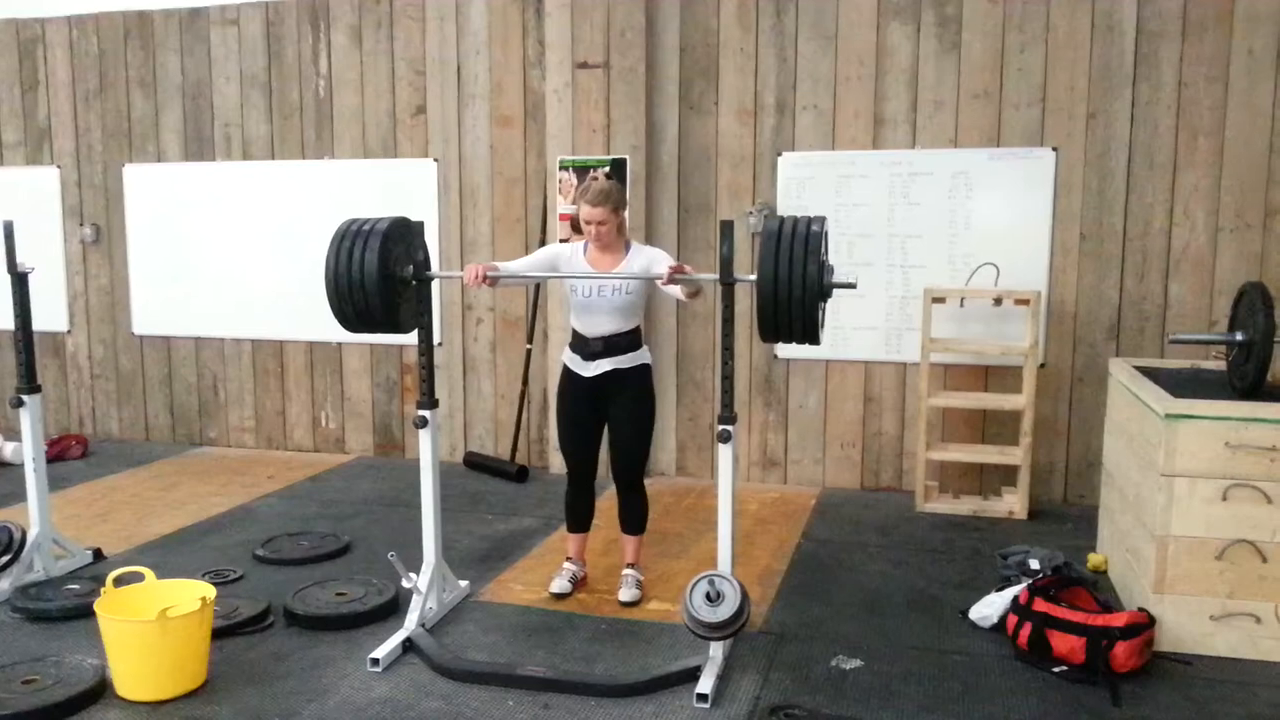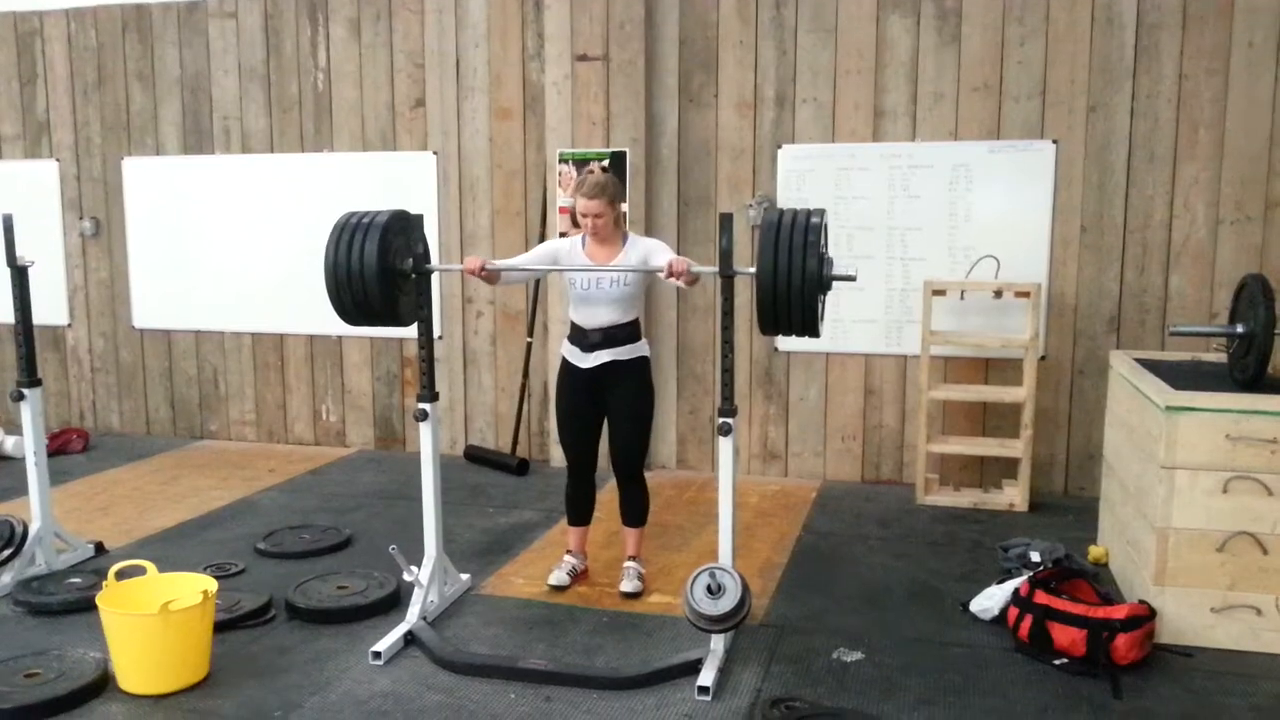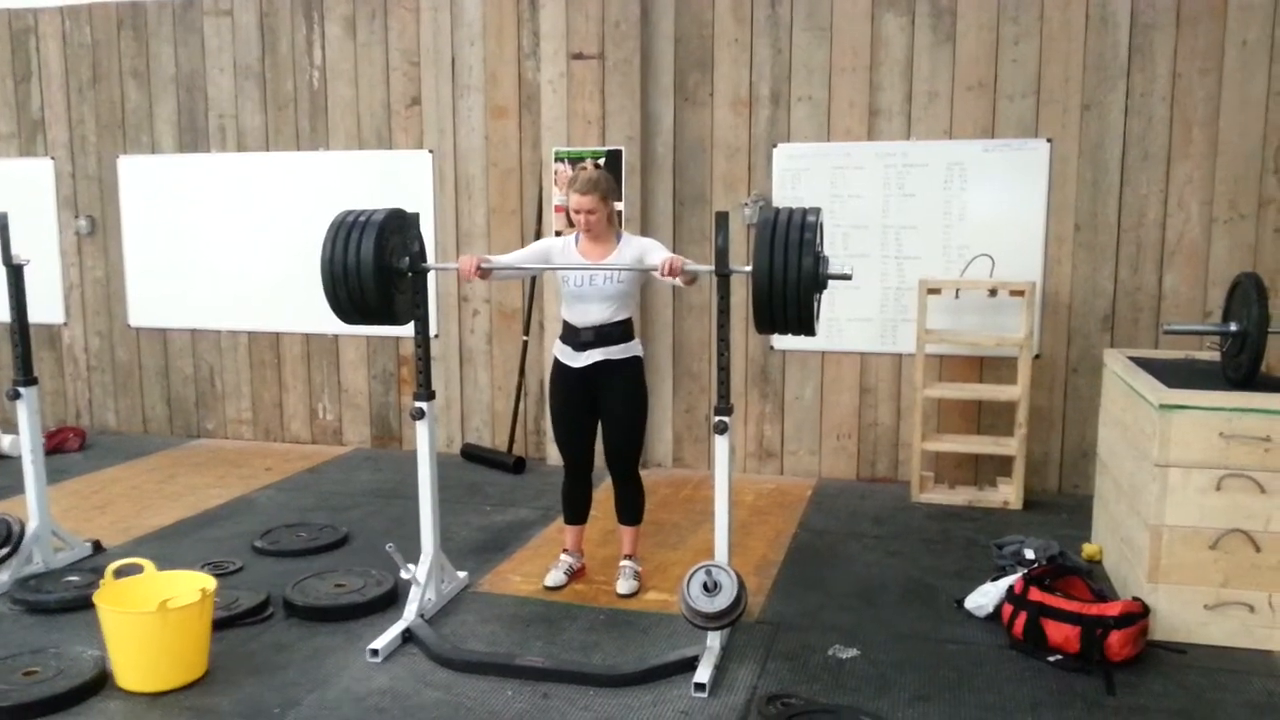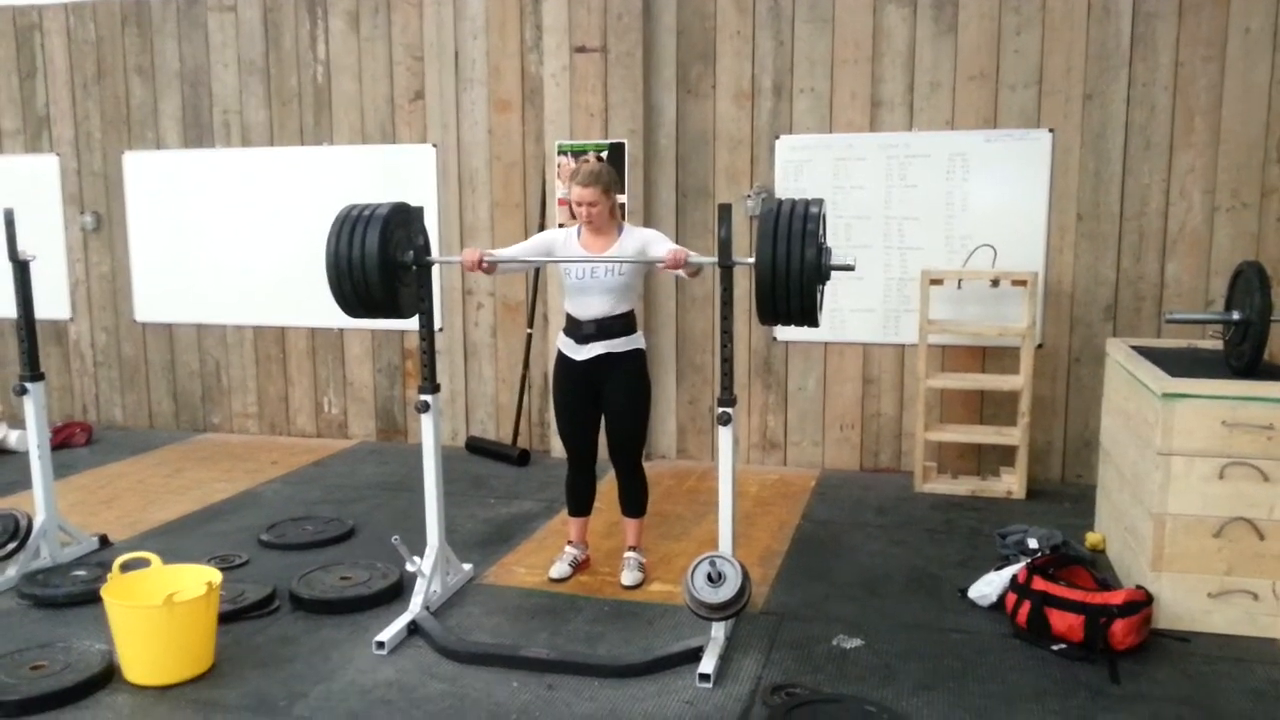
dt=0.4s
person 1, frame 1
left shoulder: (646, 257)
right shoulder: (564, 254)
left elbow: (688, 291)
right elbow: (512, 270)
left wrist: (685, 278)
right wrist: (484, 270)
left hip: (628, 375)
right hip: (578, 372)
left knee: (628, 476)
right knee: (578, 474)
left ankle: (631, 569)
right ankle: (573, 563)
person 1, frame 2
left shoulder: (644, 249)
right shoulder: (563, 248)
left elbow: (684, 276)
right elbow: (510, 269)
left wrist: (684, 270)
right wrist: (482, 267)
left hip: (627, 367)
right hip: (577, 365)
left knee: (628, 467)
right knee: (578, 467)
left ankle: (632, 562)
right ankle: (574, 556)
person 1, frame 3
left shoulder: (638, 248)
right shoulder: (556, 248)
left elbow: (683, 276)
right elbow: (502, 266)
left wrist: (680, 268)
right wrist: (477, 264)
left hip: (619, 365)
right hip: (569, 364)
left knee: (623, 467)
right knee: (575, 466)
left ankle: (628, 561)
right ankle: (571, 555)
person 1, frame 4
left shoulder: (640, 239)
right shoulder: (558, 240)
left elbow: (684, 262)
right elbow: (505, 258)
left wrist: (684, 260)
right wrist: (480, 258)
left hip: (622, 357)
right hip: (572, 357)
left knee: (626, 458)
right knee: (579, 458)
left ankle: (633, 553)
right ankle: (576, 547)
